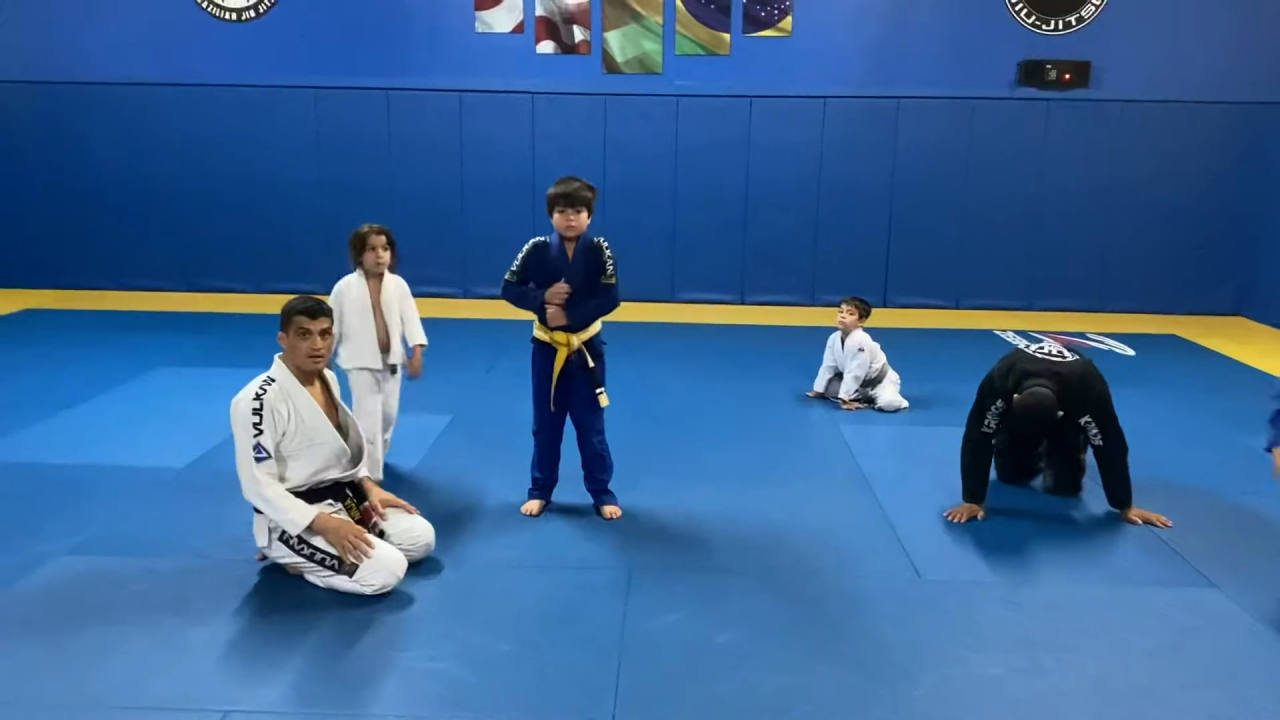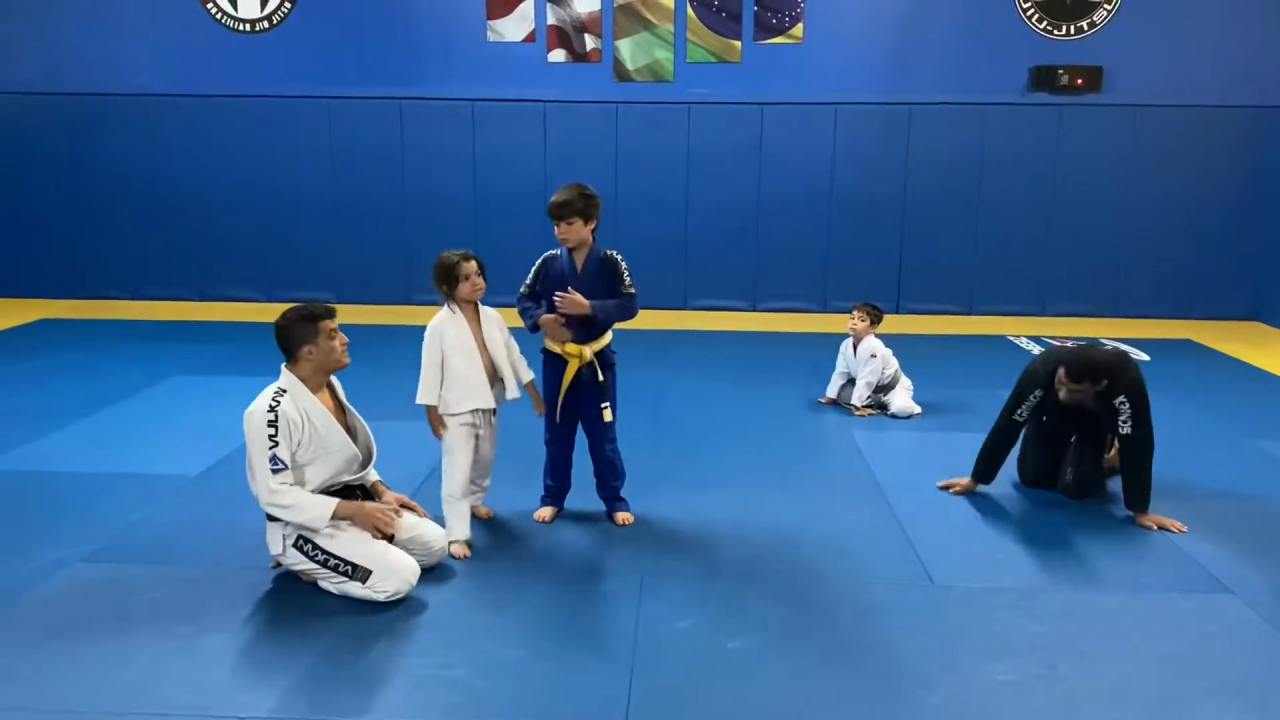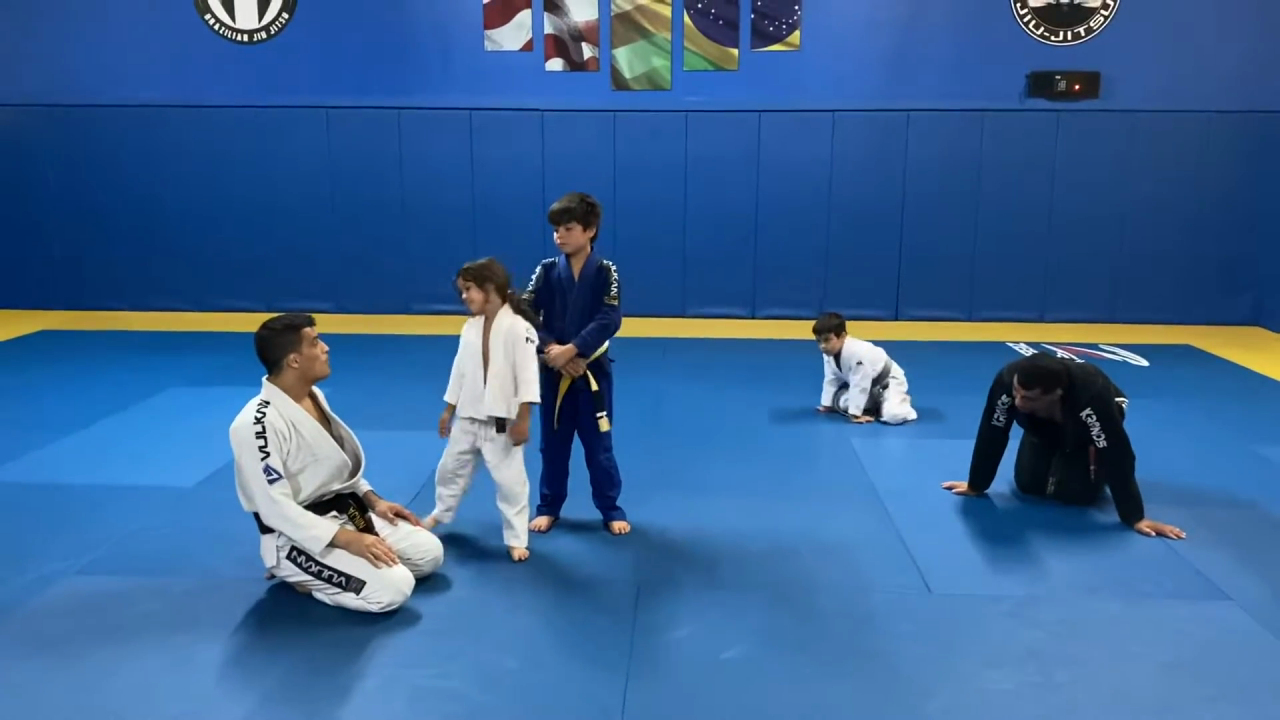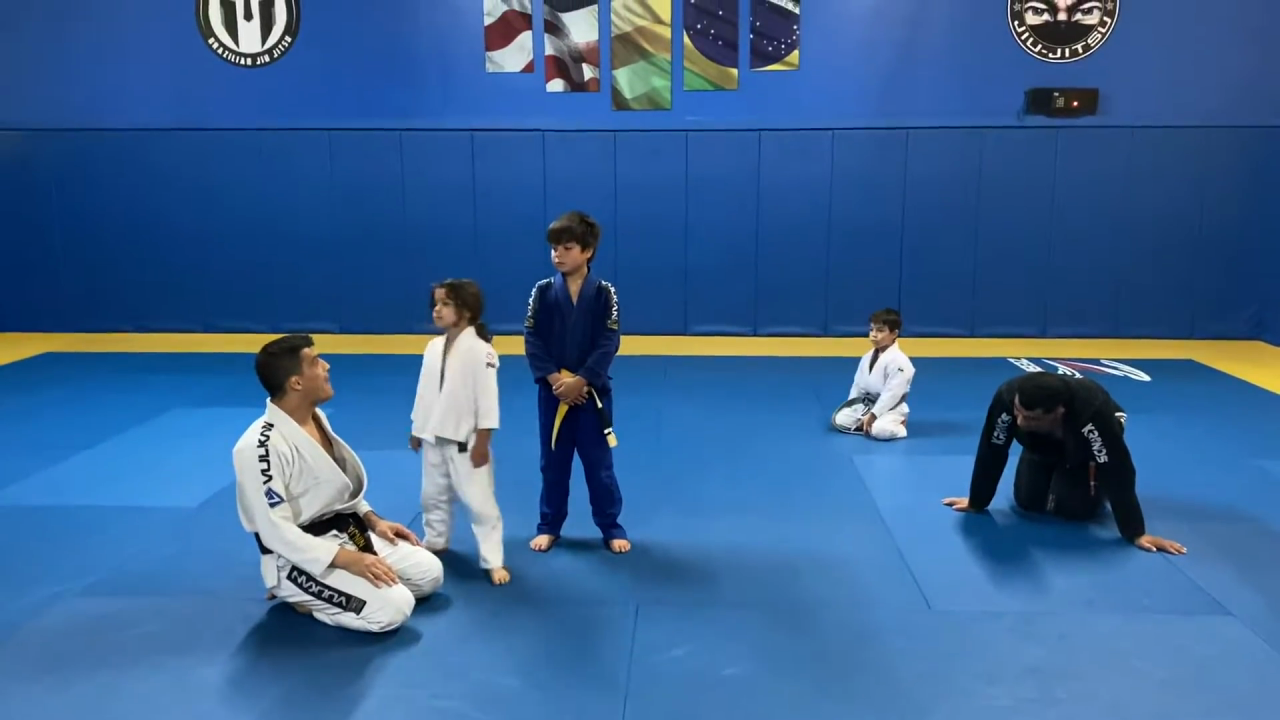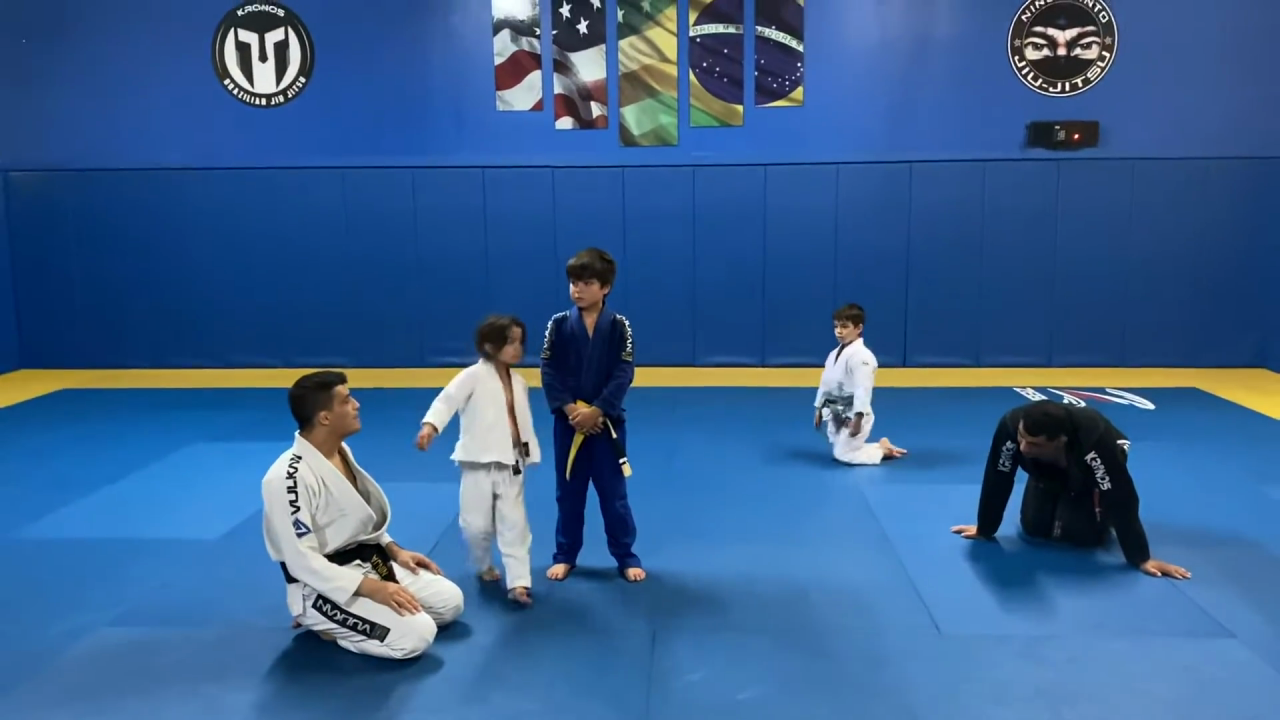
dt=1s
person 1, frame 1
left shoulder: (599, 250)
right shoulder: (537, 250)
left elbow: (610, 299)
right elbow: (509, 289)
left wrist: (570, 316)
right wrist: (542, 296)
left hip: (586, 348)
right hip: (547, 348)
left knee: (591, 425)
right knee: (545, 424)
left ankle: (602, 492)
right ankle: (540, 490)
person 1, frame 2
left shoulder: (611, 262)
right shoulder: (548, 262)
left elbow: (629, 306)
right elbow: (525, 300)
left wrist: (589, 308)
right wrist: (540, 320)
left hip: (597, 360)
right hip: (558, 360)
left knee: (602, 435)
right knee: (557, 434)
left ankle: (614, 499)
right ankle: (552, 498)
person 1, frame 3
left shoulder: (606, 272)
right shoulder: (546, 270)
left elbow: (608, 320)
left wrist: (571, 350)
right wrist: (550, 349)
left hip: (592, 370)
right hip: (552, 371)
left knee: (598, 444)
right knee: (553, 443)
left ankle: (611, 508)
right ankle: (548, 506)
person 1, frame 4
left shoulder: (603, 293)
right shoulder: (542, 292)
left elbow: (607, 345)
right elbow: (533, 341)
left wrist: (580, 381)
right wrist: (555, 379)
left hip: (593, 391)
right hip: (553, 391)
left knee: (599, 463)
right knee: (553, 462)
left ankle: (611, 527)
right ankle: (549, 526)
person 1, frame 5
left shoulder: (618, 326)
right shoulder: (558, 325)
left elbow: (622, 375)
right elbow: (549, 373)
left wrist: (595, 411)
right wrist: (571, 410)
left hip: (607, 421)
right hip: (568, 422)
left knee: (613, 492)
right knee: (568, 492)
left ankle: (626, 556)
right ankle: (565, 555)
person 2, frame 1
left shoulder: (327, 379)
right shoulder: (259, 400)
right elbow: (259, 486)
left wrist: (369, 487)
right wrist: (326, 525)
right hip: (293, 520)
left knee: (421, 538)
right knee: (387, 571)
left ankle: (310, 554)
right ankle: (289, 555)
person 2, frame 2
left shoulder: (330, 384)
right shoulder: (272, 411)
right elbow: (275, 496)
left wrist: (380, 490)
right wrist: (351, 511)
right hip: (305, 526)
left knee: (434, 543)
right knee: (400, 577)
left ankle: (318, 562)
right ankle: (302, 563)
person 2, frame 3
left shoulder: (313, 395)
right shoulder: (257, 425)
right elbow: (276, 508)
left wrist: (373, 500)
right wrist: (347, 540)
right hip: (298, 537)
left knee: (429, 553)
right knee: (393, 589)
left ankle: (316, 572)
right ankle: (299, 574)
person 2, frame 4
left shoulder: (315, 417)
right shoulder: (261, 447)
right elbow: (276, 531)
left wrist: (373, 520)
right wrist: (348, 560)
right hip: (298, 557)
left knee: (429, 573)
right knee: (393, 608)
left ankle: (329, 590)
right ankle: (298, 595)
person 2, frame 5
left shoulder: (340, 451)
right shoulder: (289, 478)
right elbow: (302, 561)
left wrist: (394, 550)
right wrist: (371, 589)
right hip: (323, 587)
left knee: (450, 601)
right knee: (416, 635)
left ankle: (341, 621)
right ankle: (322, 623)
person 3, frame 1
left shoulder: (398, 285)
right shoulder: (346, 286)
left elbow: (411, 320)
right elbow: (332, 323)
left wrist: (417, 353)
left hip: (390, 362)
right hip: (360, 363)
left knee: (387, 415)
right knee: (369, 421)
left ankle: (373, 459)
right ankle: (371, 473)
person 3, frame 2
left shoulder: (492, 317)
right shoulder: (440, 324)
left elbow: (512, 354)
right elbow: (431, 369)
left wrist: (533, 391)
right wrist: (432, 412)
left hip: (488, 405)
right hip: (456, 410)
left knee: (484, 460)
right knee: (457, 471)
left ankle: (474, 501)
right ankle: (457, 535)
person 3, frame 3
left shoulder: (518, 327)
right shoulder: (471, 327)
left elbow: (527, 374)
right elbow: (460, 370)
left wrist: (522, 419)
right wrist: (449, 410)
left hip: (501, 419)
right hip: (468, 417)
left knee: (510, 480)
right knee: (450, 469)
left ankle: (516, 539)
right ankle: (440, 514)
person 3, frame 4
left shoulder: (481, 350)
right shoulder: (434, 346)
left elbow: (488, 399)
right elbow: (425, 391)
left wrist: (481, 443)
right wrist: (416, 429)
left hip: (465, 440)
right hip: (436, 437)
left knee: (479, 501)
right knee: (433, 495)
left ankle: (494, 562)
right ankle: (435, 542)
person 3, frame 5
left shoulder: (518, 382)
right shoulder: (474, 376)
right elbow: (446, 401)
left wrist: (527, 458)
right wrist: (429, 426)
left hip: (510, 464)
right hip: (478, 464)
left knee: (515, 524)
right knee: (476, 524)
left ankle: (518, 582)
right ankle: (483, 565)
person 4, frame 1
left shoulder: (1090, 393)
right shoulder: (999, 382)
left elbow: (1111, 449)
right elbow: (977, 439)
left wrist: (1125, 507)
right wrist: (972, 501)
left knee: (1064, 486)
right knee: (1010, 475)
person 4, frame 2
left shoulder: (1126, 380)
right shoulder: (1042, 370)
left elbow: (1137, 445)
right elbow: (1007, 425)
left wrist: (1140, 511)
right wrist: (976, 480)
left hip: (1099, 422)
right hip: (1054, 417)
left knee: (1076, 487)
right knee: (1032, 478)
left ankle: (1110, 457)
right ankle: (1067, 450)
person 4, frame 3
left shoulder: (1092, 395)
right shoulder: (1008, 380)
left elbow: (1117, 455)
right elbow: (991, 436)
left wrist: (1135, 518)
right wrist: (976, 485)
left hip: (1086, 433)
right hip: (1044, 428)
left knee: (1075, 492)
right knee: (1028, 485)
left ankle: (1094, 471)
right ankle: (1058, 459)
person 4, frame 4
left shoulder: (1094, 411)
right shoulder: (1007, 397)
left elbow: (1117, 472)
right elbow: (991, 453)
left wrist: (1135, 533)
right wrist: (976, 502)
left hip: (1085, 451)
right hip: (1043, 446)
left knee: (1075, 507)
right knee: (1028, 501)
left ankle: (1096, 488)
right ankle: (1056, 476)
person 4, frame 5
left shoulder: (1096, 440)
right shoulder: (1011, 425)
left elbow: (1121, 499)
right elbow: (997, 481)
left wrist: (1141, 558)
right wrist: (984, 529)
left hip: (1089, 479)
right hip: (1048, 473)
left knee: (1083, 534)
right knee: (1034, 528)
left ankle: (1103, 518)
right ankle: (1062, 503)
